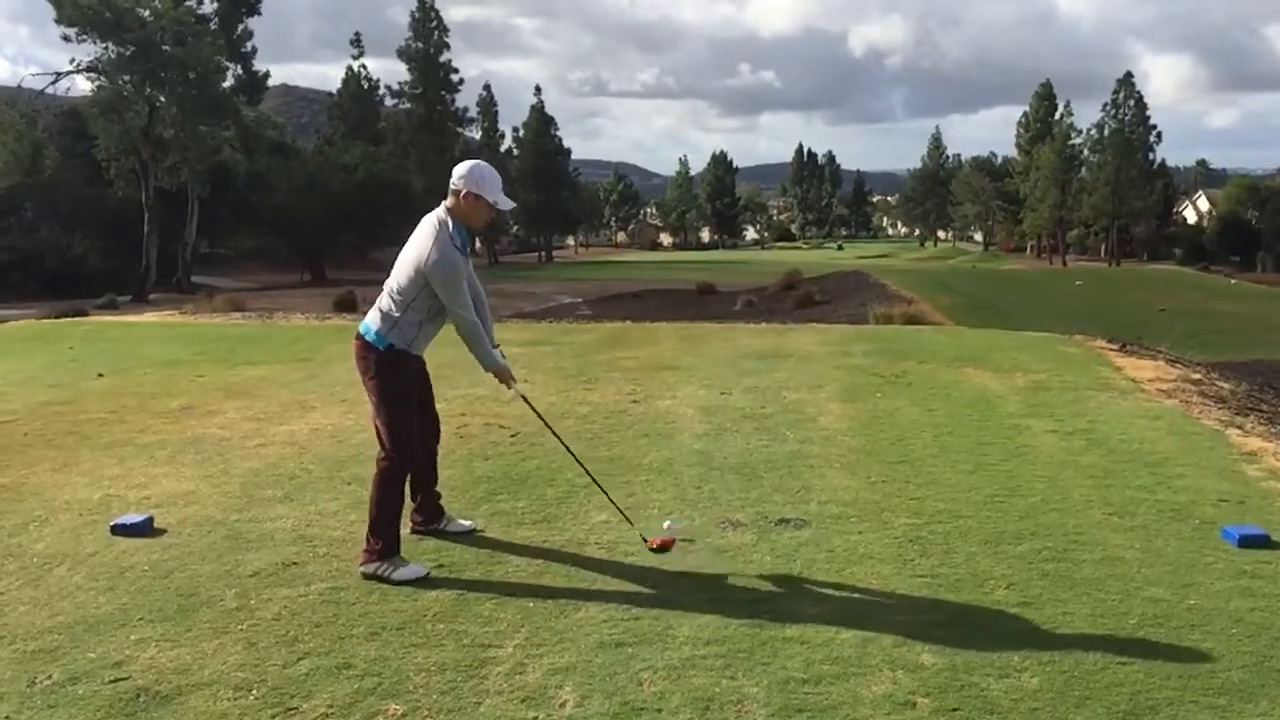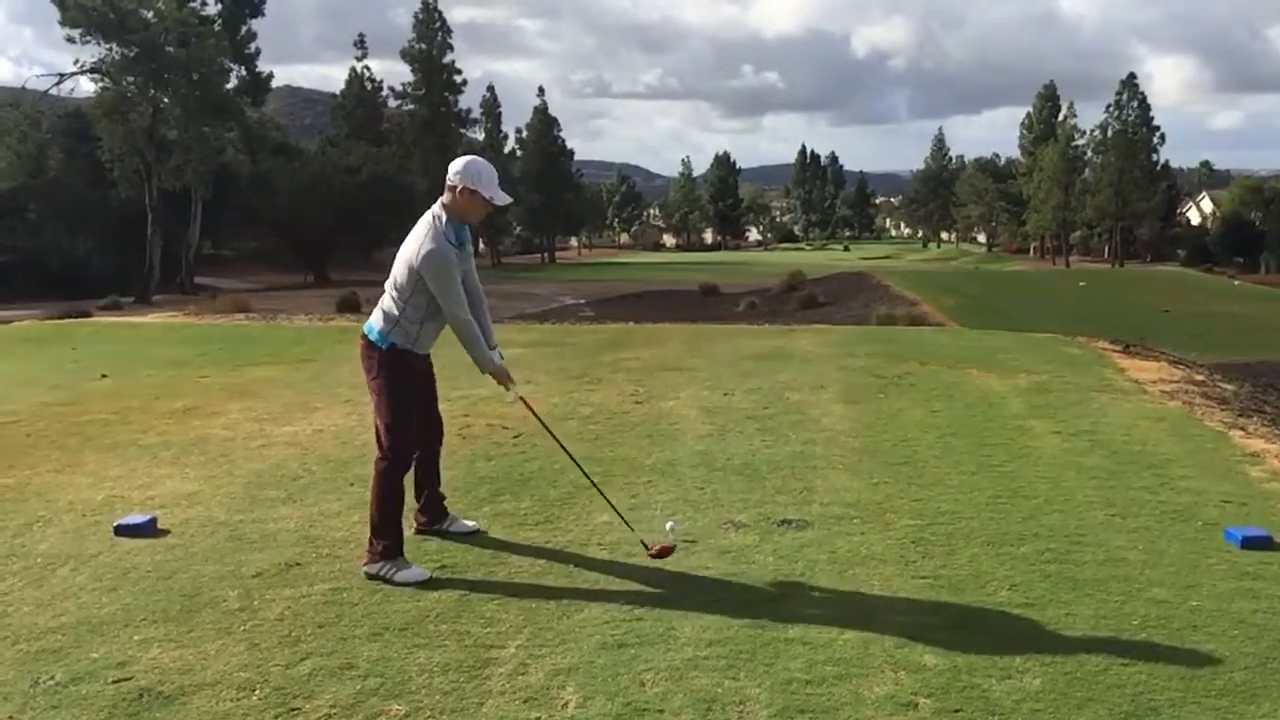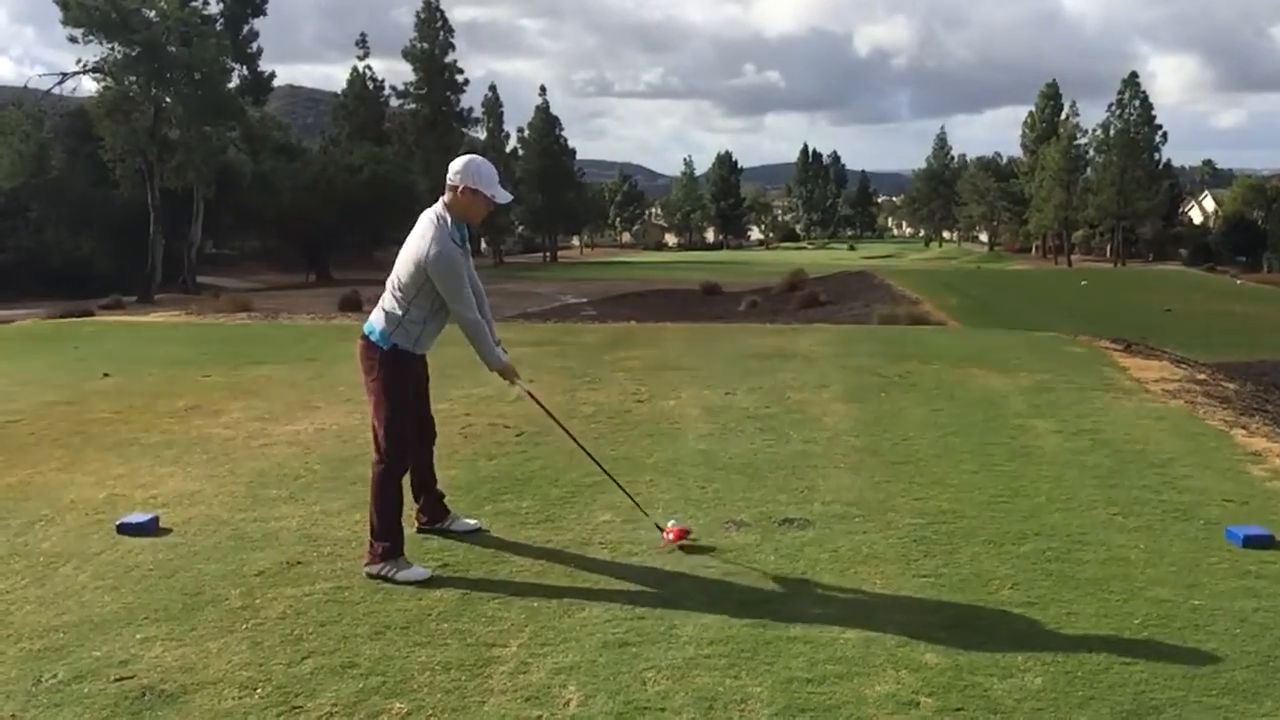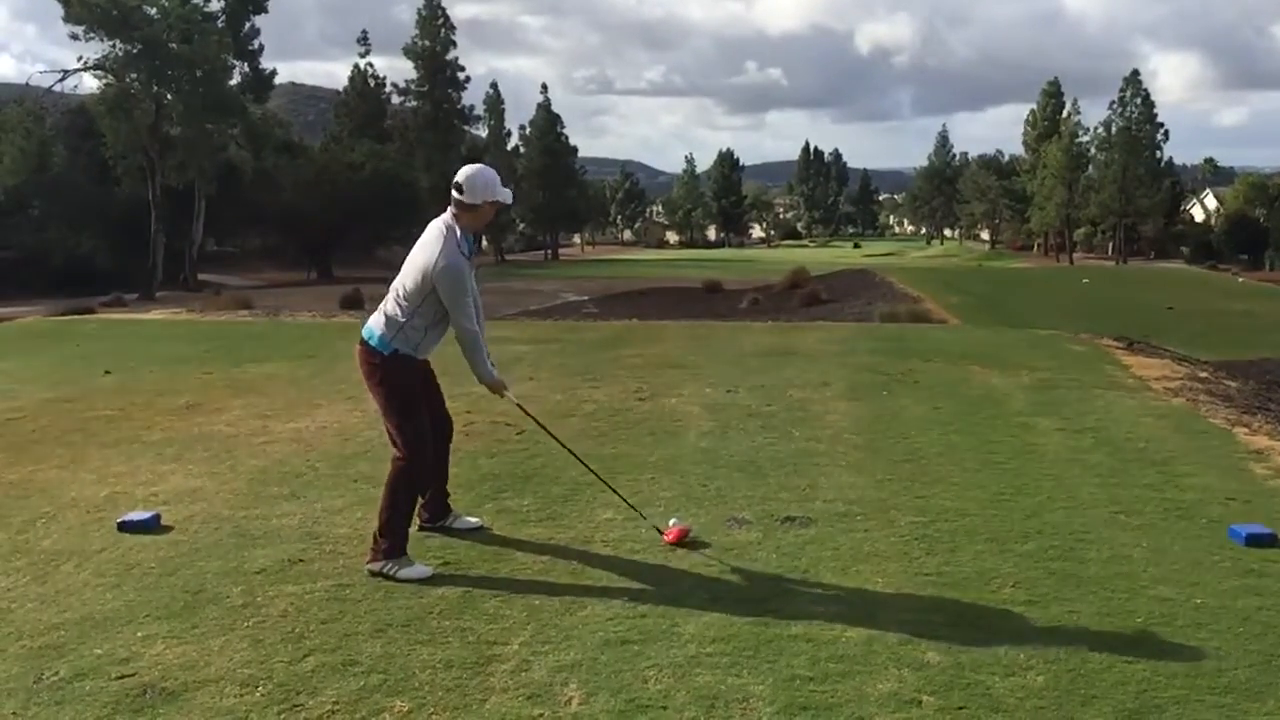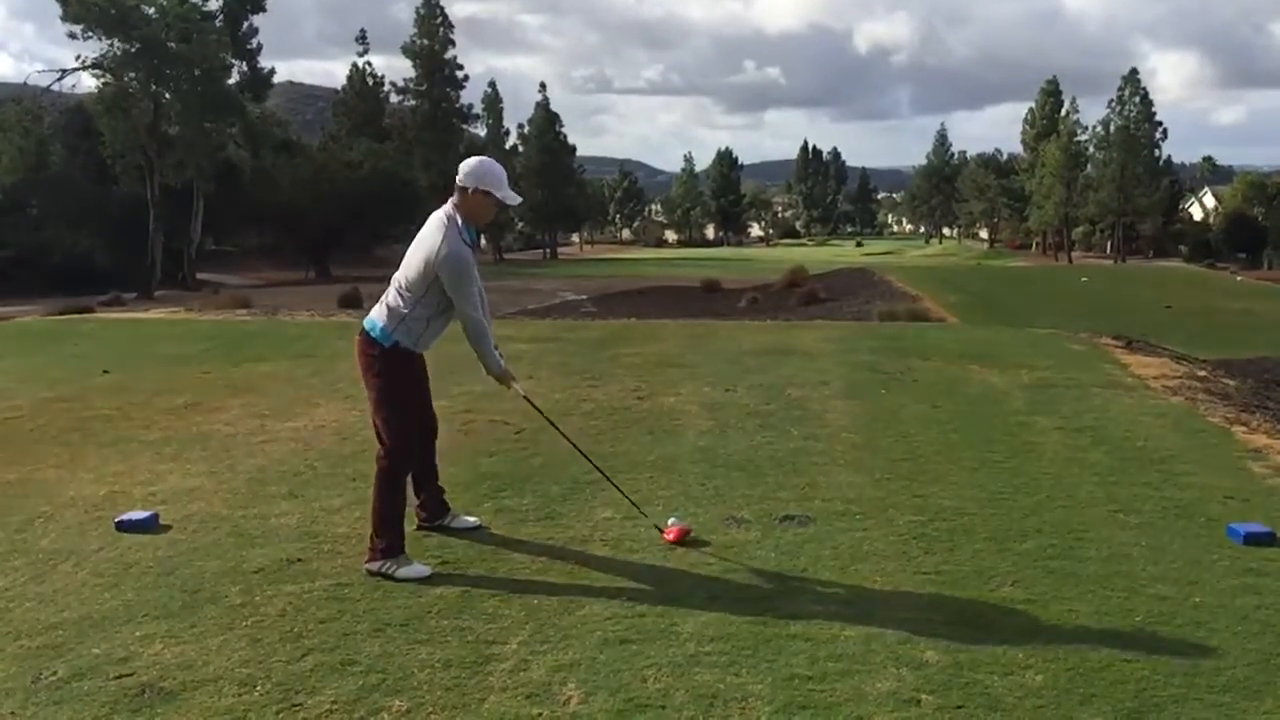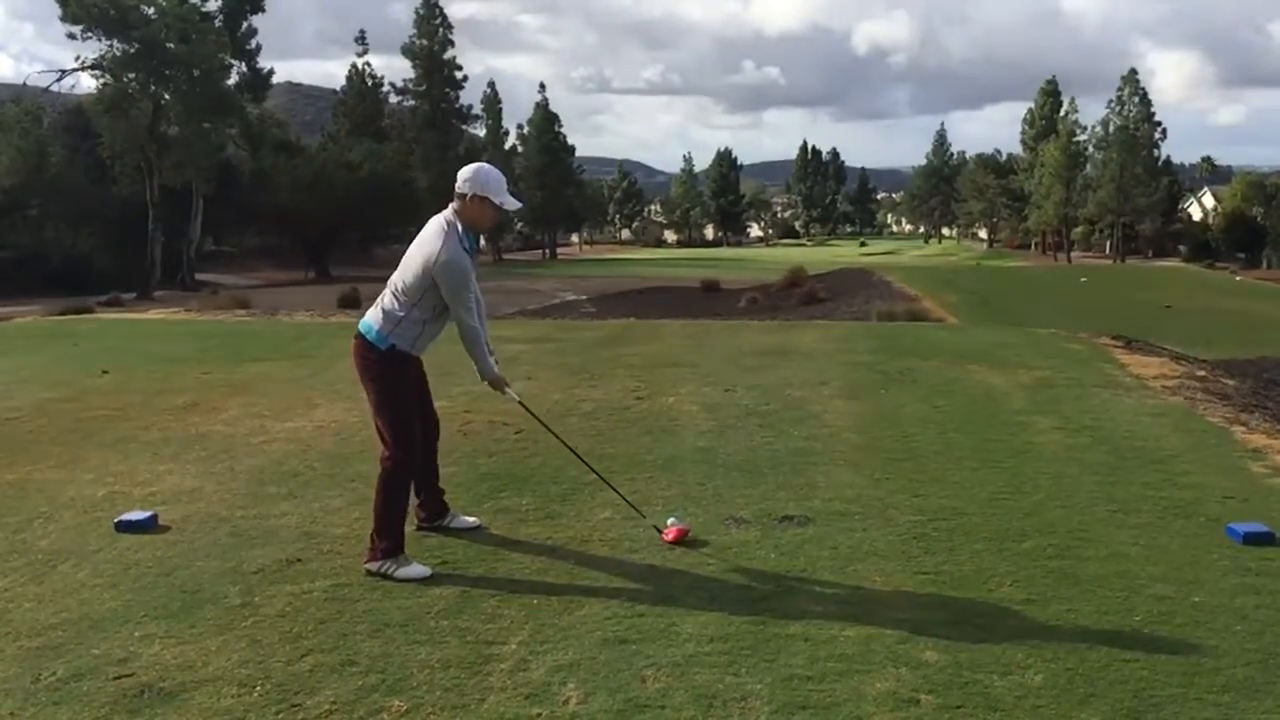
dt=0.4s
person 1, frame 1
left shoulder: (447, 226)
right shoulder: (441, 251)
left elbow: (474, 293)
right elbow: (464, 318)
left wrist: (494, 349)
right wrist: (494, 366)
left hip: (402, 348)
right hip: (383, 350)
left knee: (426, 433)
right knee: (400, 448)
left ankle: (427, 514)
right ankle: (378, 554)
person 1, frame 2
left shoulder: (456, 229)
right shoulder: (434, 247)
left elbow: (473, 292)
right elbow: (458, 316)
left wrist: (493, 350)
right wrist: (488, 365)
left hip: (413, 349)
right hip: (389, 350)
left knee: (429, 434)
right knee: (397, 448)
left ankle: (431, 514)
right ankle: (382, 554)
person 1, frame 3
left shoulder: (449, 224)
right shoulder: (439, 247)
left elbow: (473, 290)
right elbow: (466, 314)
left wrist: (496, 345)
right wrist: (496, 361)
left hip: (407, 348)
right hip: (388, 351)
left knee: (422, 436)
right knee: (394, 451)
left ankle: (432, 513)
right ankle: (383, 555)
person 1, frame 4
left shoulder: (450, 229)
right shoulder: (449, 260)
left elbow: (472, 301)
right elbow: (465, 327)
left wrist: (486, 360)
right wrist: (486, 375)
left hip: (405, 351)
right hip: (387, 355)
left knee: (439, 430)
right knee: (414, 449)
left ankle: (435, 510)
right ankle: (386, 552)
person 1, frame 5
left shoulder: (450, 221)
right shoulder: (452, 249)
left elbow: (476, 297)
right elbow: (470, 316)
left wrist: (493, 352)
right wrist: (495, 365)
left hip: (403, 345)
right hip: (386, 349)
left knee: (424, 430)
right knee: (398, 447)
left ankle: (433, 510)
right ankle: (384, 553)
person 1, frame 6
left shoulder: (451, 226)
right shoulder: (450, 255)
left elbow: (473, 301)
right elbow: (466, 321)
left wrist: (489, 355)
right wrist: (488, 370)
left hip: (399, 347)
right hip: (382, 351)
left knee: (426, 430)
right knee: (402, 448)
left ankle: (432, 510)
right ankle: (383, 552)
